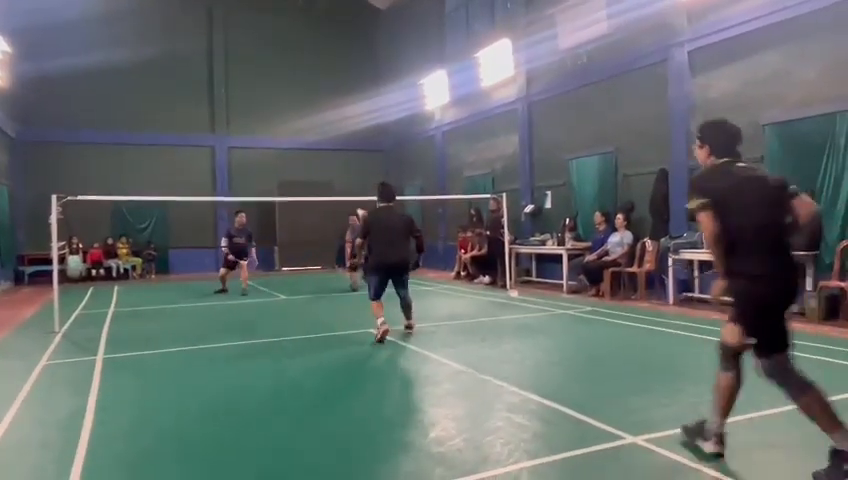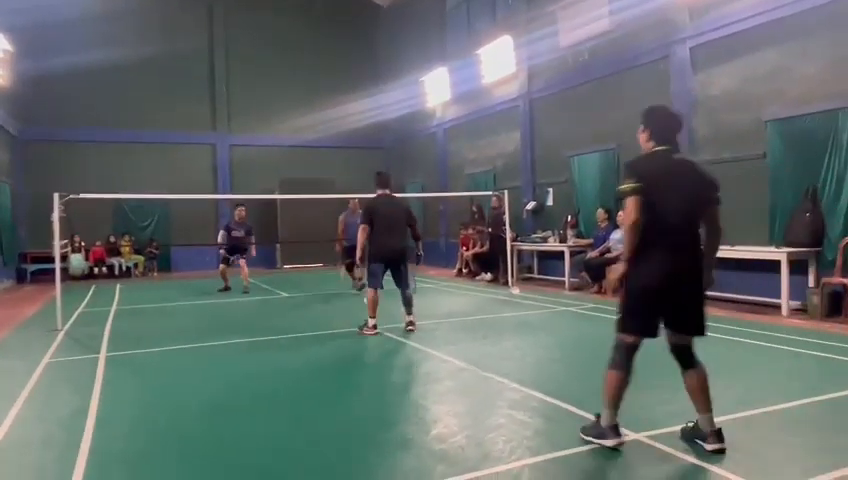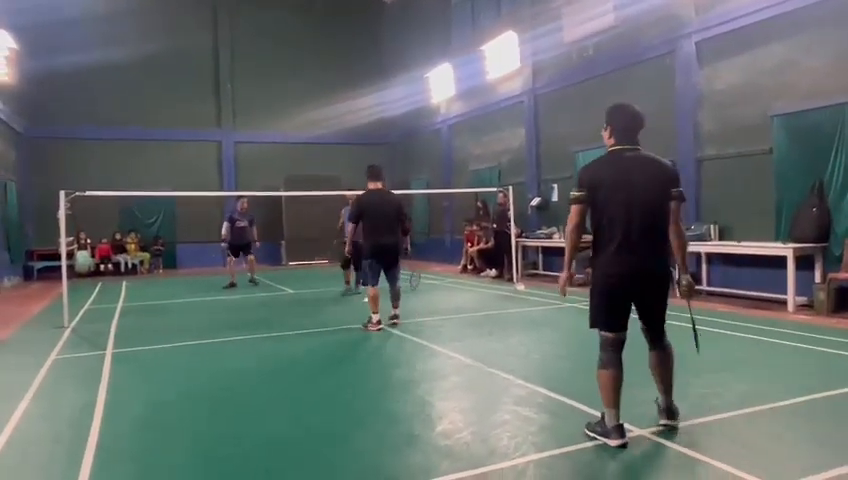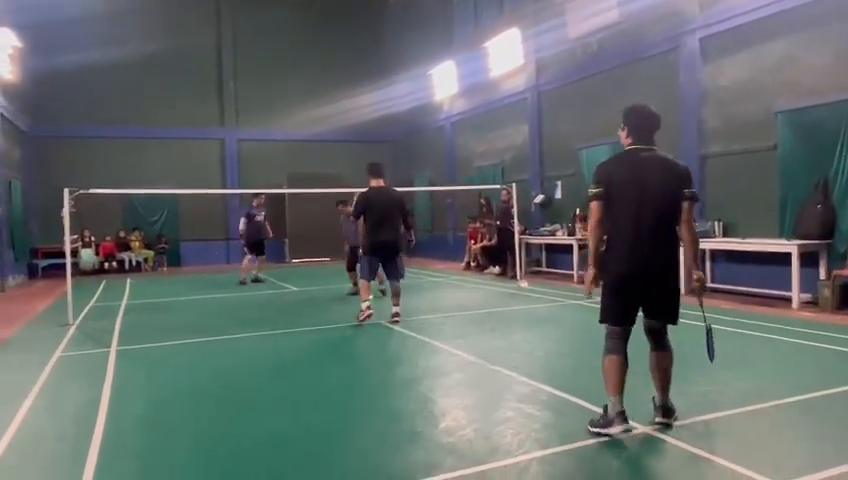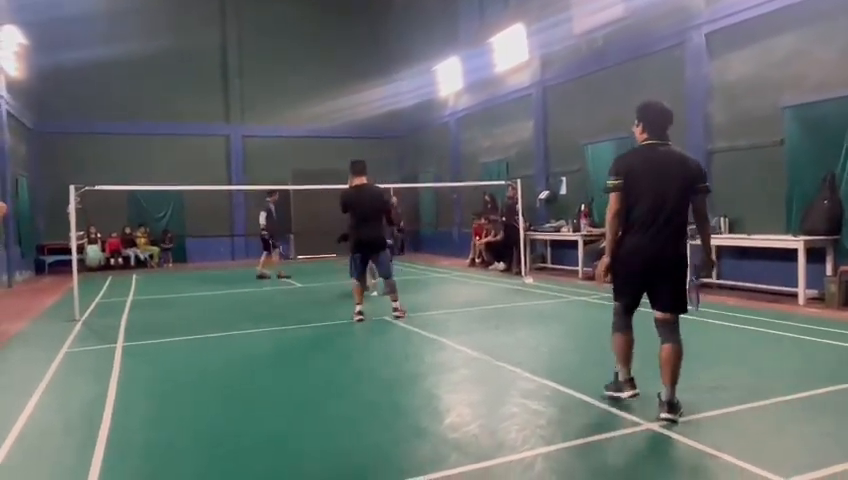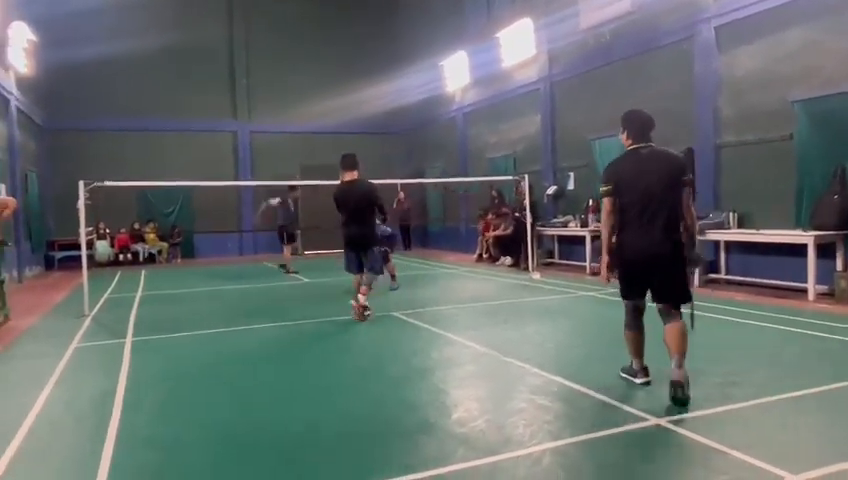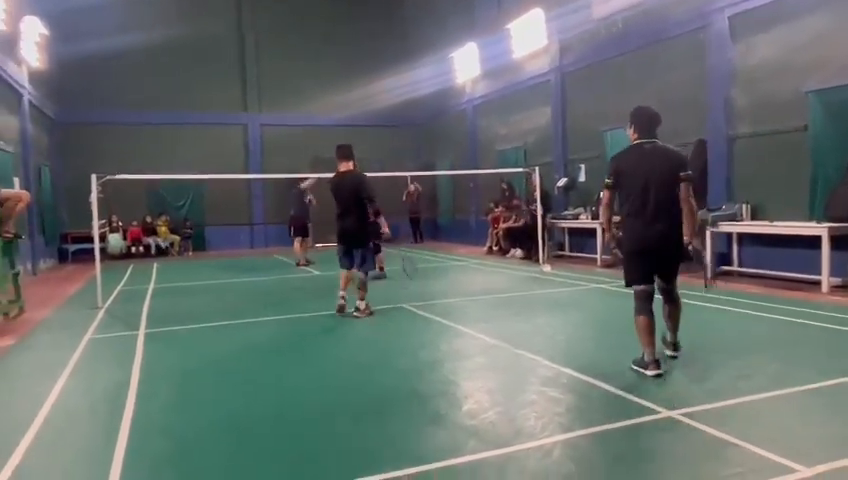
dt=0.4s
person 1, frame 1
left shoulder: (704, 182)
right shoulder: (763, 178)
left elbow: (710, 233)
right elbow: (808, 210)
left wrist: (723, 275)
right wrist: (775, 242)
left hip: (755, 282)
right hip: (782, 276)
left knee: (778, 369)
right knee: (730, 347)
right ankle: (713, 431)
person 1, frame 2
left shoulder: (638, 166)
right shoulder: (699, 175)
left elbow: (632, 219)
right elbow: (713, 229)
left wrist: (624, 262)
right wrist: (706, 269)
left hip: (649, 273)
right hip: (687, 274)
left knee: (625, 347)
right knee: (683, 351)
left ankle: (607, 426)
right ankle: (708, 430)
person 1, frame 3
left shoulder: (591, 172)
right shoulder: (664, 170)
left elbow: (574, 225)
right elbow: (674, 225)
left wrist: (567, 267)
right wrist: (683, 270)
left hip: (610, 271)
right hip: (654, 270)
left knee: (610, 345)
right knee: (657, 336)
left ankle: (611, 425)
right ankle: (666, 406)
person 1, frame 4
left shoulder: (607, 170)
right shoulder: (677, 171)
left elbow: (596, 222)
right elbow: (685, 225)
left wrist: (593, 265)
right wrist: (695, 269)
left hip: (620, 267)
right hip: (662, 267)
left knee: (615, 338)
right knee: (658, 334)
left ankle: (614, 413)
right ankle: (663, 406)
person 1, frame 5
left shoulder: (625, 162)
right shoulder: (691, 165)
left elbow: (614, 213)
right elbow: (700, 214)
left wrist: (608, 254)
right wrist: (706, 250)
left hip: (632, 254)
right hip: (671, 256)
left knee: (622, 314)
right knee: (668, 325)
left ankle: (624, 380)
right ankle: (668, 401)
person 1, frame 6
left shoulder: (614, 169)
right shoulder: (675, 161)
left elbow: (609, 214)
right elbow: (686, 208)
left wrist: (606, 255)
left hip: (630, 251)
right hip: (667, 249)
left knee: (633, 309)
right knee: (671, 311)
left ankle: (638, 368)
right ankle: (677, 370)
person 1, frame 7
left shoulder: (619, 161)
right shoulder: (677, 157)
left elbow: (607, 202)
right elbow: (686, 201)
left wrist: (608, 231)
right wrist: (690, 235)
left hip: (636, 239)
right hip: (670, 237)
left knee: (642, 297)
right knee: (668, 289)
left ankle: (650, 360)
right ankle: (672, 341)
person 2, frame 1
left shoulder: (371, 217)
right shoulder: (404, 217)
left elbow: (359, 243)
right elbow: (419, 239)
left wrist: (360, 257)
right wrist: (417, 258)
left hip: (378, 264)
right hip: (401, 263)
left knee: (375, 298)
right knee: (403, 294)
left ankle: (381, 322)
right ankle: (409, 323)
person 2, frame 2
left shoulder: (371, 204)
right shoulder: (402, 204)
left elbow: (364, 229)
right elbow: (414, 228)
left wrist: (359, 252)
right wrist: (419, 249)
left hip: (378, 252)
right hip: (399, 251)
left knee: (373, 287)
right knee: (405, 288)
left ankle: (371, 324)
right ankle: (410, 320)
person 2, frame 3
left shoulder: (362, 199)
right shoulder: (394, 198)
left elbow: (352, 225)
right elbow: (404, 224)
left wrist: (348, 244)
right wrist: (407, 243)
left hip: (372, 247)
right hip: (393, 247)
left knee: (371, 284)
right knee: (394, 282)
left ankle: (375, 319)
right ankle: (395, 314)
person 2, frame 4
left shoulder: (365, 196)
right shoulder: (396, 195)
left elbow: (354, 216)
right elbow: (406, 219)
left wrist: (356, 202)
right wrist: (411, 236)
left hip: (371, 244)
right hip: (392, 244)
left knee: (365, 278)
right knee: (394, 278)
left ankle: (366, 306)
right ankle: (396, 311)
person 2, frame 5
left shoulder: (346, 194)
right shoulder: (378, 192)
right elbow: (388, 215)
left hip: (357, 242)
right hip: (377, 240)
left knee: (358, 278)
right knee: (387, 275)
left ankle: (358, 310)
right ankle: (396, 307)
person 2, frame 6
left shoulder: (338, 191)
right shoulder: (368, 187)
right elbow: (380, 208)
right wrist: (383, 217)
left hip: (350, 237)
right hip: (367, 236)
left knee: (358, 272)
right knee: (372, 270)
left ankle: (363, 305)
right ankle: (361, 299)
person 2, frame 7
left shoulder: (334, 181)
right shoulder: (360, 178)
right elbow: (371, 204)
left hip: (343, 230)
right hip: (360, 230)
left knee: (346, 265)
right knee: (362, 268)
left ankle: (342, 295)
right ankle: (361, 305)
